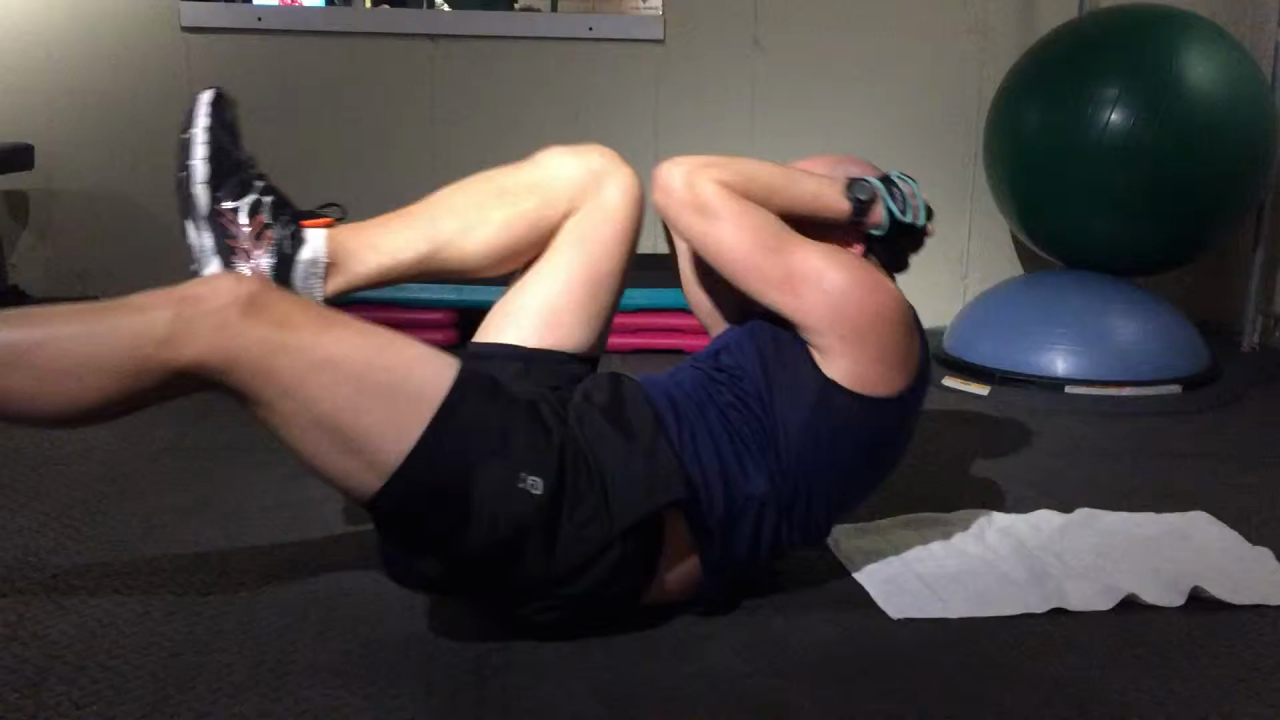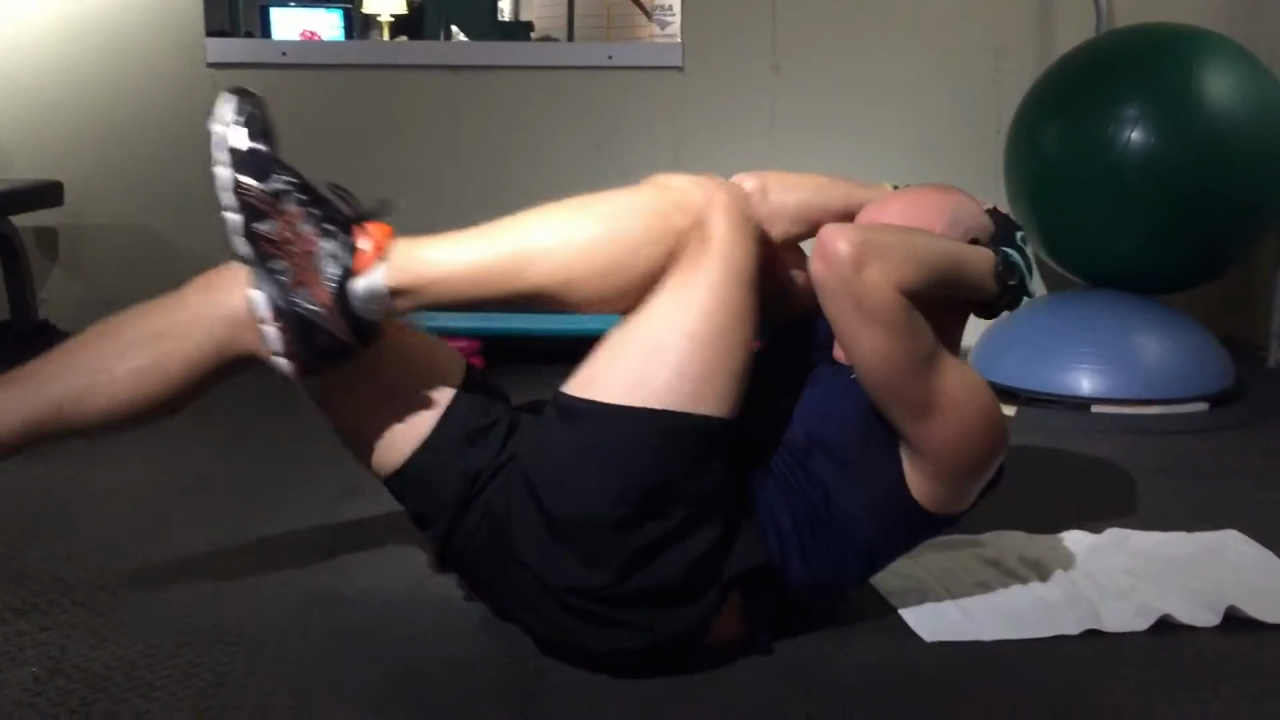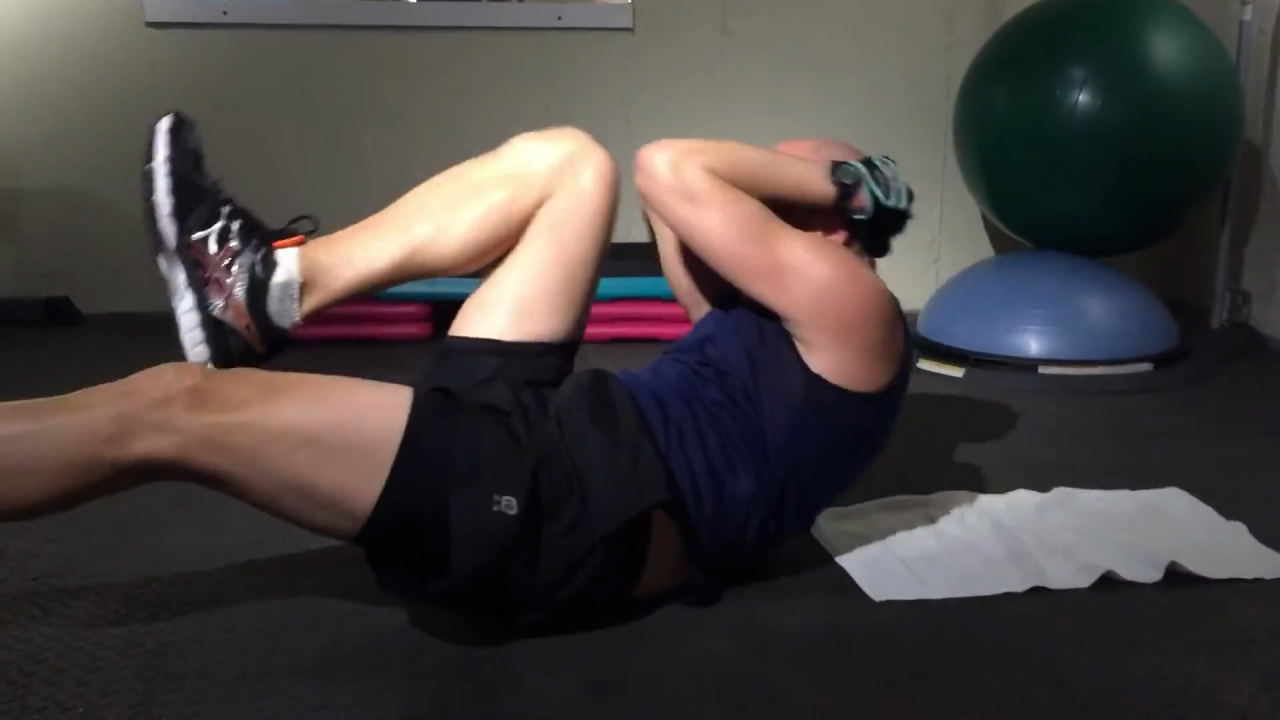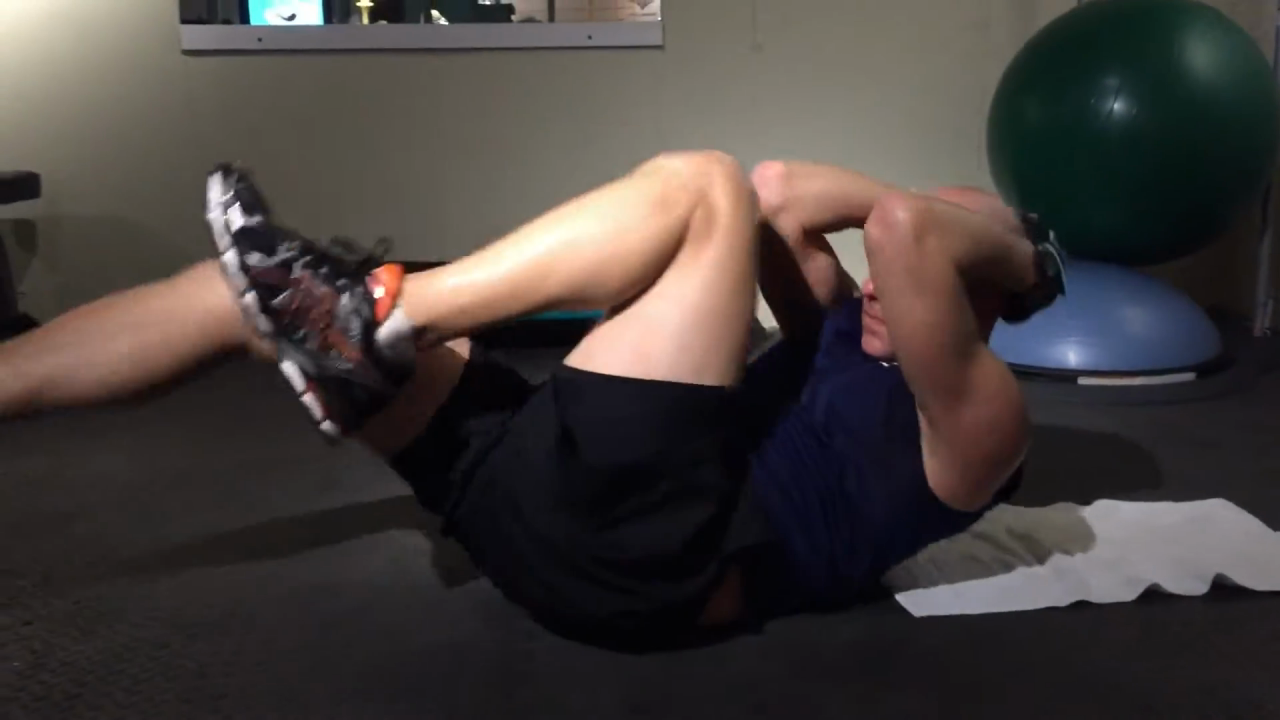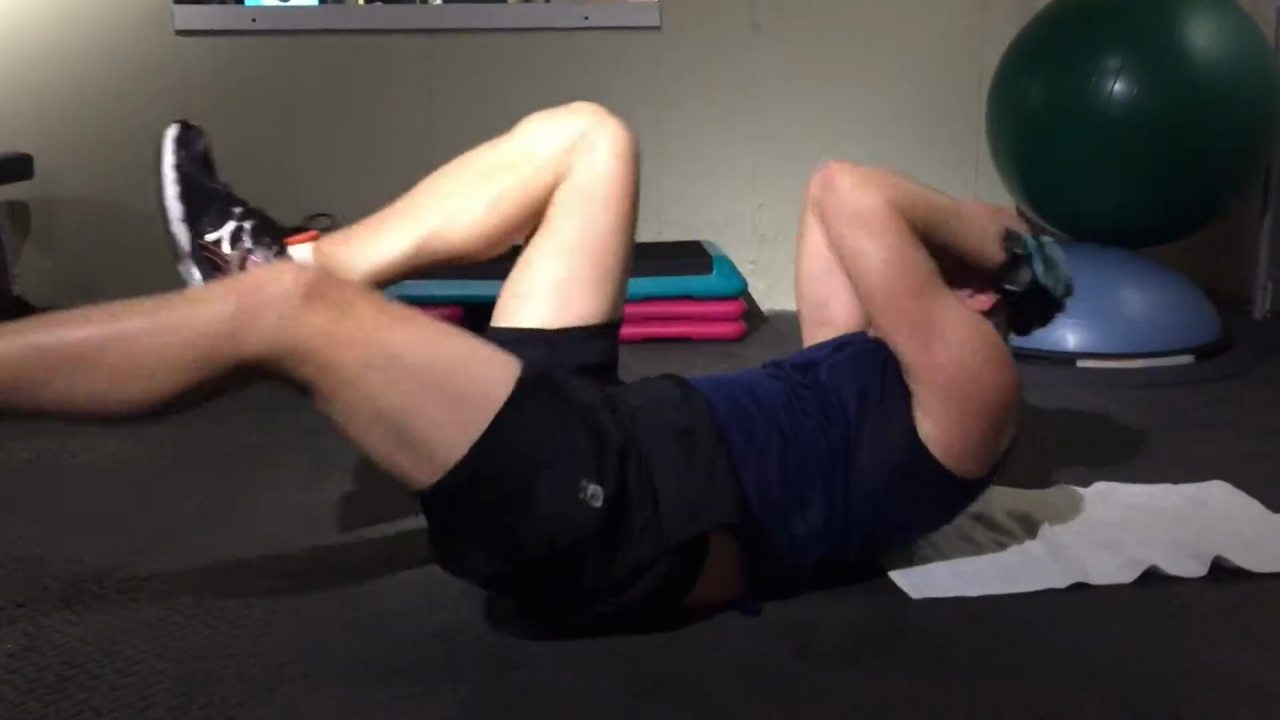
dt=1s
person 1, frame 1
left shoulder: (870, 315)
right shoulder: (804, 341)
left elbow: (686, 185)
right elbow: (697, 215)
left wrist: (839, 198)
right wrist: (845, 201)
left hip: (576, 516)
right hip: (559, 444)
left knee: (218, 317)
right knee: (591, 177)
right ankle: (307, 257)
person 1, frame 2
left shoulder: (955, 424)
right shoulder: (830, 335)
left elbow: (855, 265)
right elbow: (755, 200)
left wrist: (978, 263)
right wrist: (888, 200)
left hip: (625, 565)
right hip: (540, 507)
left knee: (692, 212)
left ankle: (361, 270)
person 1, frame 3
left shoulder: (846, 302)
right shoulder: (782, 316)
left elbow: (670, 171)
right elbow: (688, 205)
left wrist: (823, 180)
right wrist: (824, 181)
left hip: (572, 512)
right hip: (528, 432)
left knee: (173, 410)
right knee: (565, 158)
right ankle: (271, 284)
person 1, frame 4
left shoulder: (977, 418)
right shoulder: (854, 332)
left elbow: (908, 232)
right elbow: (782, 184)
left wrist: (1013, 258)
right wrist: (934, 204)
left hip: (625, 533)
right hip: (548, 474)
left knee: (699, 183)
right knee: (248, 292)
left ankle: (377, 320)
person 1, frame 5
left shoulder: (971, 379)
right shoulder: (875, 357)
left elbow: (847, 192)
right elbow: (848, 201)
left wrist: (990, 241)
right wrist: (971, 231)
left hip: (620, 519)
right hip: (595, 438)
left knee: (278, 315)
right knee: (584, 136)
right ankle: (303, 262)
